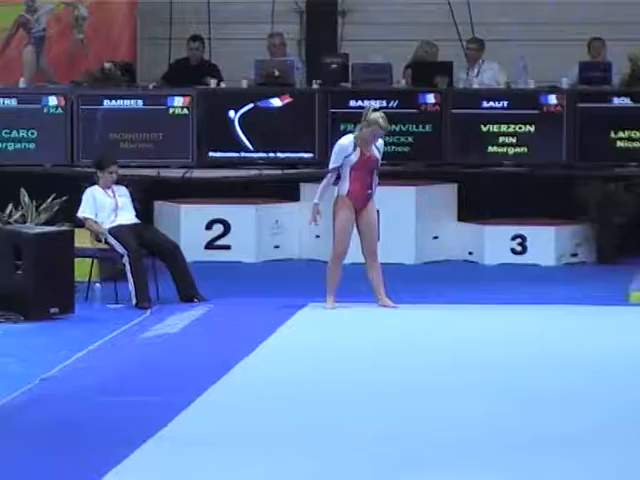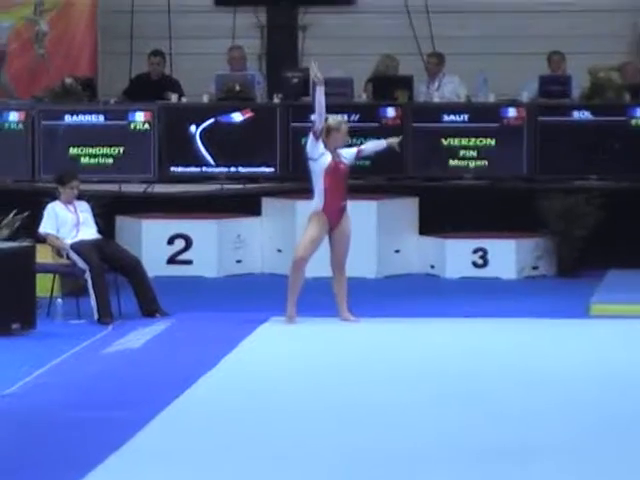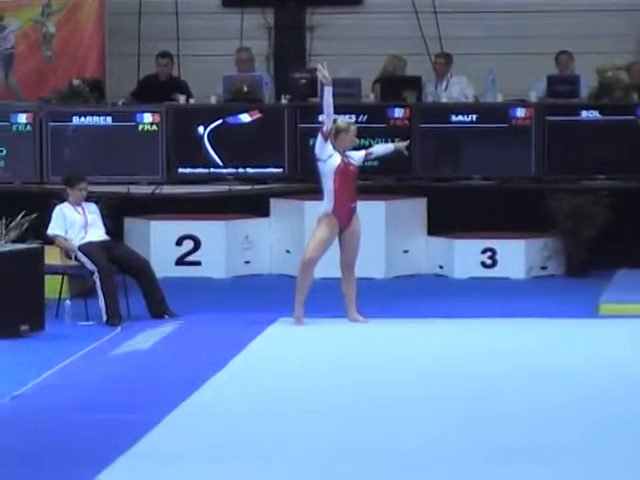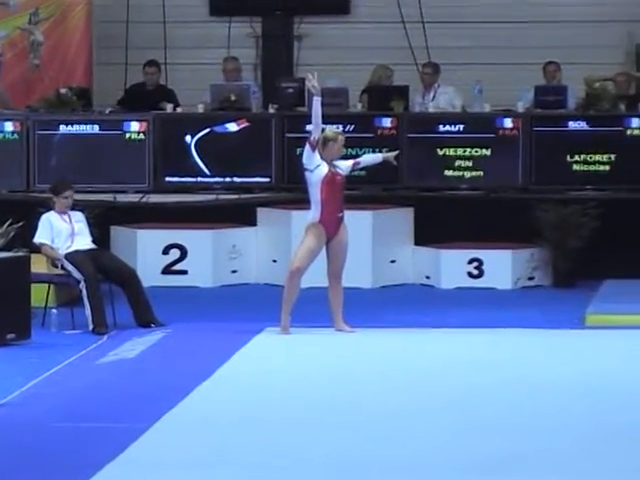
dt=0.7s
person 1, frame 1
left shoulder: (378, 144)
right shoulder: (345, 143)
right elbow: (331, 175)
right wrist: (317, 202)
left hip: (367, 202)
right hip: (346, 200)
left knee: (371, 252)
right knee: (340, 252)
left ankle: (381, 297)
right ankle: (330, 296)
person 1, frame 2
left shoulder: (344, 155)
right shoulder: (316, 150)
left elbow: (367, 147)
right elbow: (319, 117)
left wrist: (388, 142)
right wrist: (319, 85)
left hip: (341, 216)
right hip: (321, 214)
left knee: (339, 265)
right knee: (299, 258)
left ankle: (343, 311)
right ankle: (290, 309)
person 1, frame 3
left shoulder: (353, 157)
right shoulder: (325, 151)
left elbow: (375, 150)
right elbow: (328, 118)
left wrist: (396, 146)
right wrist: (328, 86)
left hip: (351, 217)
right hip: (331, 217)
left knee: (349, 266)
right knee: (308, 259)
left ankle: (352, 312)
right ankle: (298, 310)
person 1, frame 4
left shoulder: (340, 166)
right shoulder: (312, 161)
left elbow: (362, 160)
right elbow: (316, 128)
left wrist: (384, 156)
right wrist: (316, 96)
left hip: (338, 226)
right hip: (318, 226)
left knee: (336, 276)
right knee: (296, 269)
left ankle: (339, 322)
right ankle: (285, 320)
person 2, frame 1
left shoulder: (123, 190)
right shoulder: (91, 193)
right elbow: (88, 222)
right wrist: (104, 233)
left hip: (136, 225)
right hip: (114, 229)
left knee: (171, 247)
right knee: (133, 251)
left ankle: (189, 293)
right ankle: (141, 298)
person 2, frame 2
left shoulder: (84, 205)
right shoulder: (53, 208)
right elbow: (50, 238)
left wrist: (98, 239)
right wrist: (66, 248)
left hip: (97, 241)
right hip: (76, 245)
left knee: (132, 262)
right knee: (95, 266)
left ankle: (151, 308)
right ankle: (103, 314)
person 2, frame 3
left shoulder: (92, 207)
right shoulder: (61, 210)
right elbow: (58, 239)
right wrist: (75, 250)
left hip: (106, 242)
right hip: (85, 246)
left knee: (141, 264)
right knee: (104, 267)
left ankle: (159, 309)
right ankle: (112, 315)
person 2, frame 4
left shoulder: (79, 215)
right shoulder: (47, 218)
right elbow: (45, 248)
left wrist: (95, 250)
right wrist: (62, 259)
left hip: (92, 251)
right hip: (71, 254)
left knee: (128, 273)
right knee: (90, 276)
left ankle: (145, 318)
right ankle: (98, 324)
